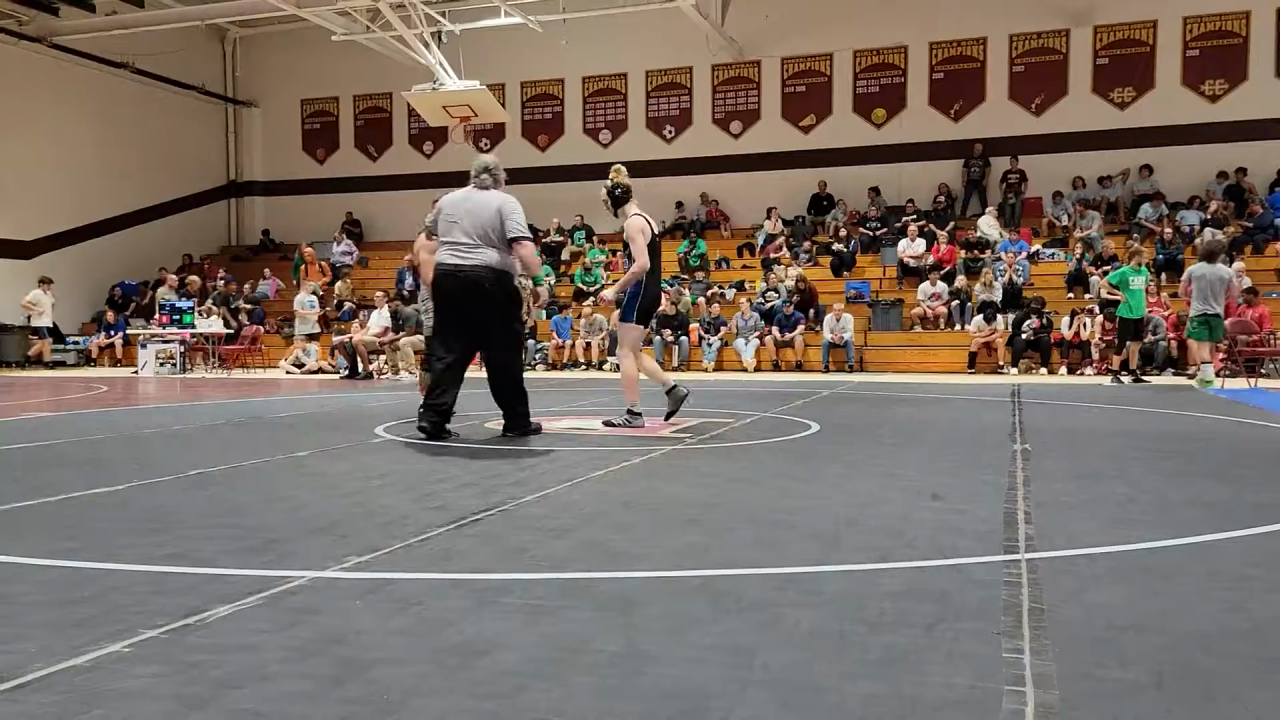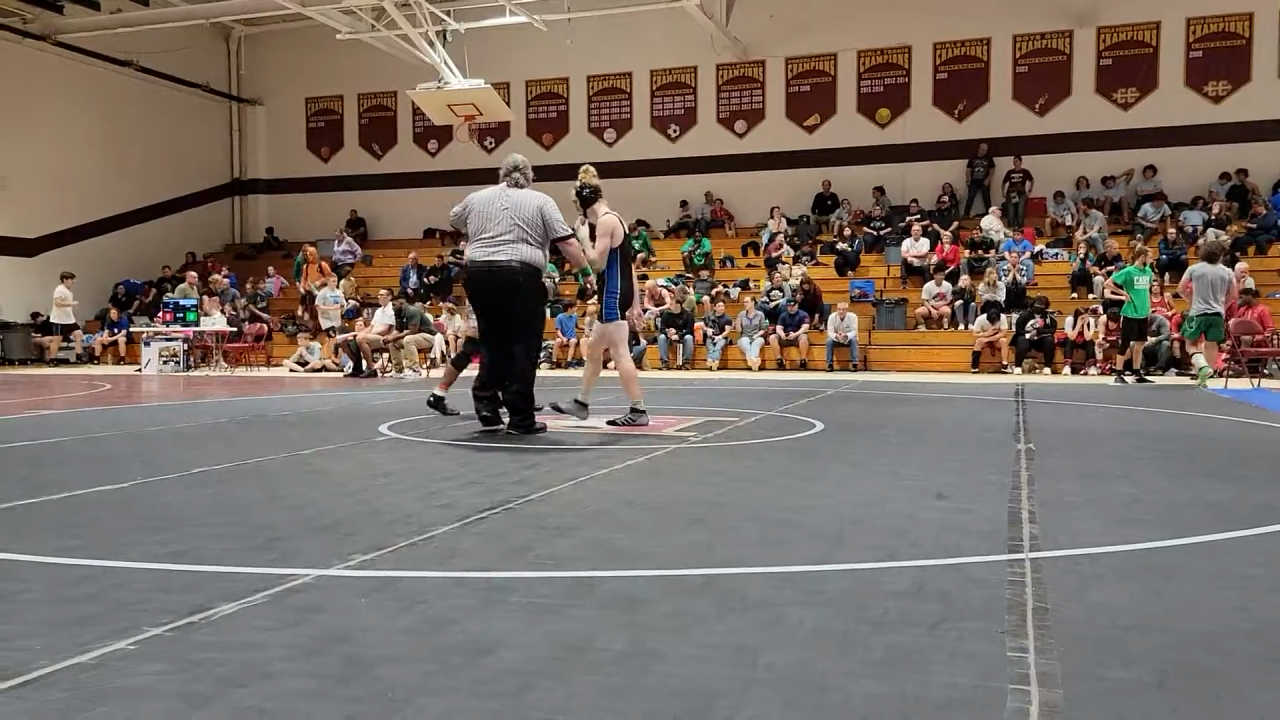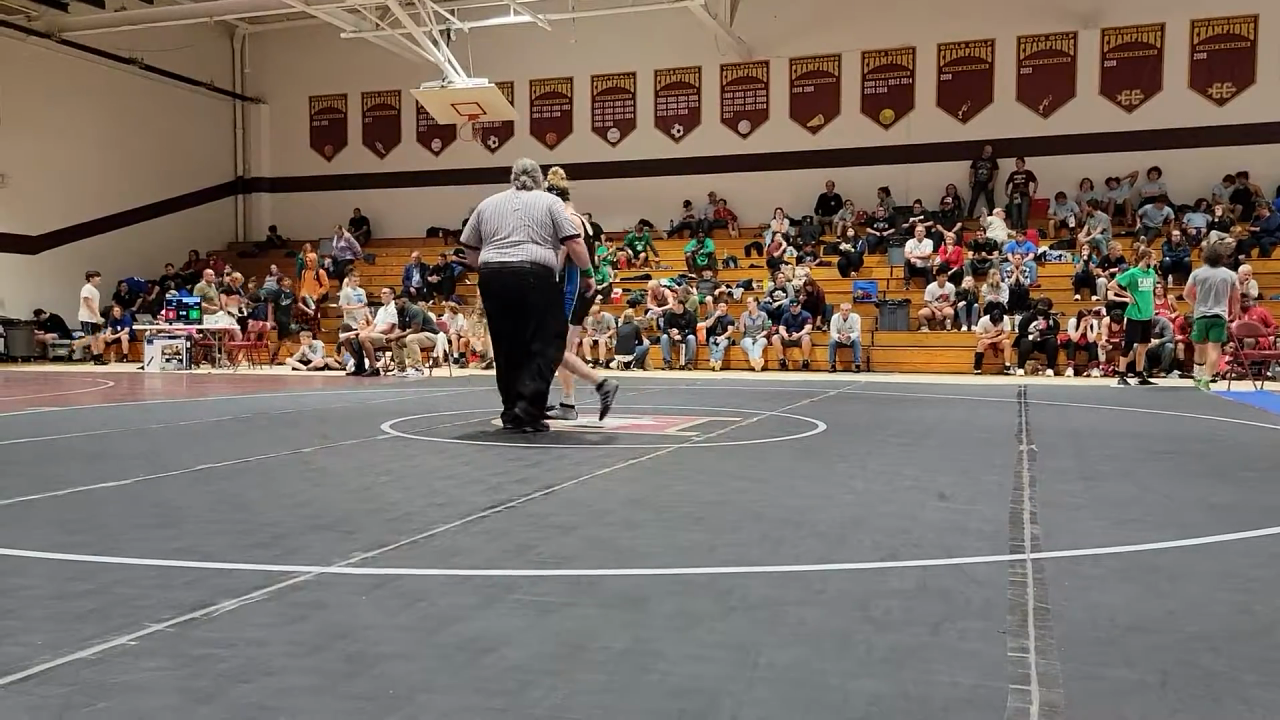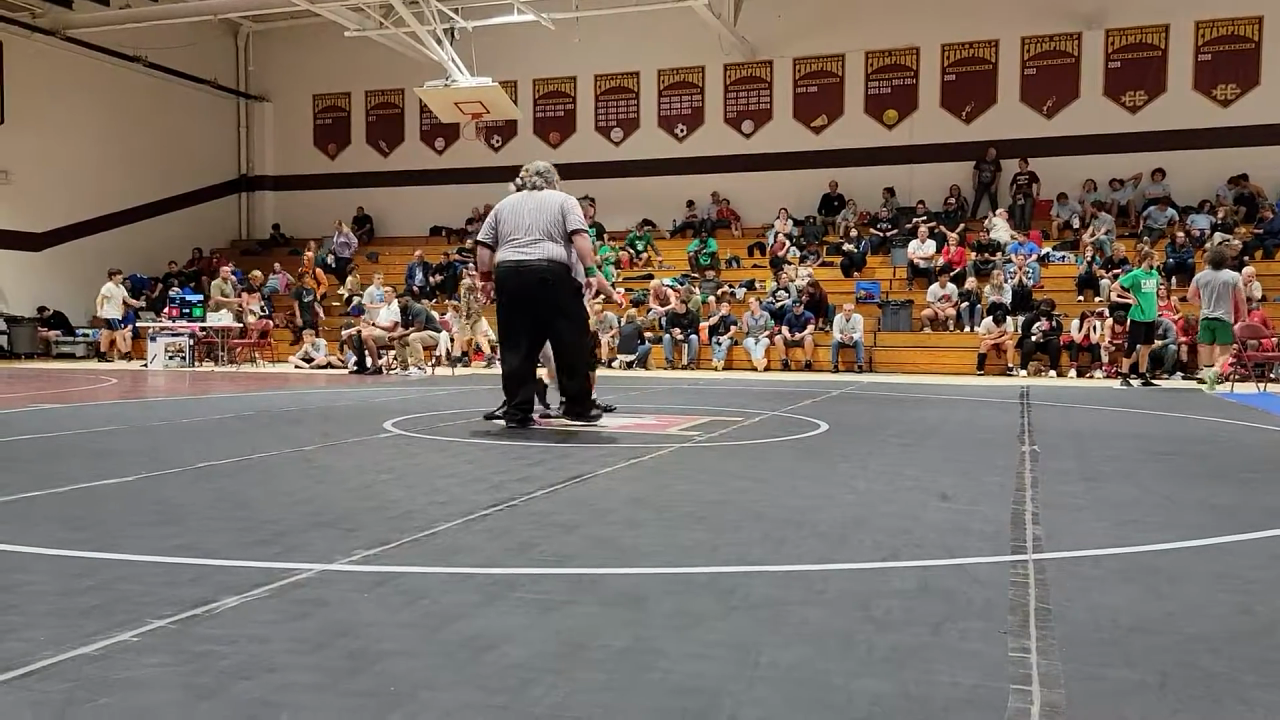
dt=0.3s
person 1, frame 1
left shoulder: (449, 200)
right shoulder: (505, 202)
left elbow: (428, 238)
right elbow: (522, 244)
right hip: (489, 282)
left knee: (446, 353)
right knee: (502, 352)
left ankle: (432, 416)
right ankle: (517, 422)
person 1, frame 2
left shoulder: (477, 198)
right shoulder: (540, 201)
left elbow: (456, 219)
right elbow: (567, 242)
right wrist: (586, 272)
left hip: (479, 275)
right hip: (520, 278)
left knee: (492, 342)
right knee: (521, 348)
left ankle: (487, 406)
right ankle: (521, 418)
person 1, frame 3
left shoulder: (488, 204)
right shoulder: (550, 202)
left elbow: (469, 245)
right elbow: (573, 241)
left wrist: (489, 266)
right wrist: (587, 273)
left hip: (494, 279)
right hip: (534, 279)
left knee: (508, 348)
right knee: (545, 343)
left ankle: (512, 413)
right ankle: (527, 405)
person 1, frame 4
left shoulder: (505, 204)
right shoulder: (564, 201)
left elbow: (484, 245)
right elbow: (580, 237)
left wrist: (486, 278)
right wrist: (591, 272)
left hip: (510, 277)
right hip: (551, 277)
left knee: (517, 347)
right knee: (573, 340)
left ankle: (517, 412)
right ankle: (579, 405)
person 2, frame 1
left shoulder: (632, 223)
right shoulder: (644, 220)
left elbow: (643, 265)
left wrist: (615, 289)
right wrist: (621, 288)
left hip: (639, 292)
right hip: (648, 292)
left knee: (626, 353)
right knee: (633, 352)
left ankle: (634, 413)
right ankle: (674, 389)
person 2, frame 2
left shoulder: (605, 221)
right shoulder: (613, 219)
left elbow: (597, 262)
right elbow: (630, 266)
right wrist: (635, 303)
left hip: (612, 292)
right hip: (621, 291)
left knee: (618, 352)
right knee: (594, 349)
left ankle: (638, 410)
right ankle: (581, 403)
person 2, frame 3
left shoulder: (567, 221)
right shoulder: (579, 221)
left elbow: (557, 259)
left hip: (572, 292)
right hip: (581, 291)
left knee: (560, 351)
right knee: (564, 349)
left ankle: (603, 385)
right ankle: (567, 405)
person 2, frame 4
left shoulder: (536, 220)
right shoulder: (544, 220)
left elbow: (527, 257)
left hip: (535, 289)
right hip: (553, 292)
left knee: (518, 347)
right knee: (543, 350)
left ankle: (514, 403)
right ankle: (565, 400)
